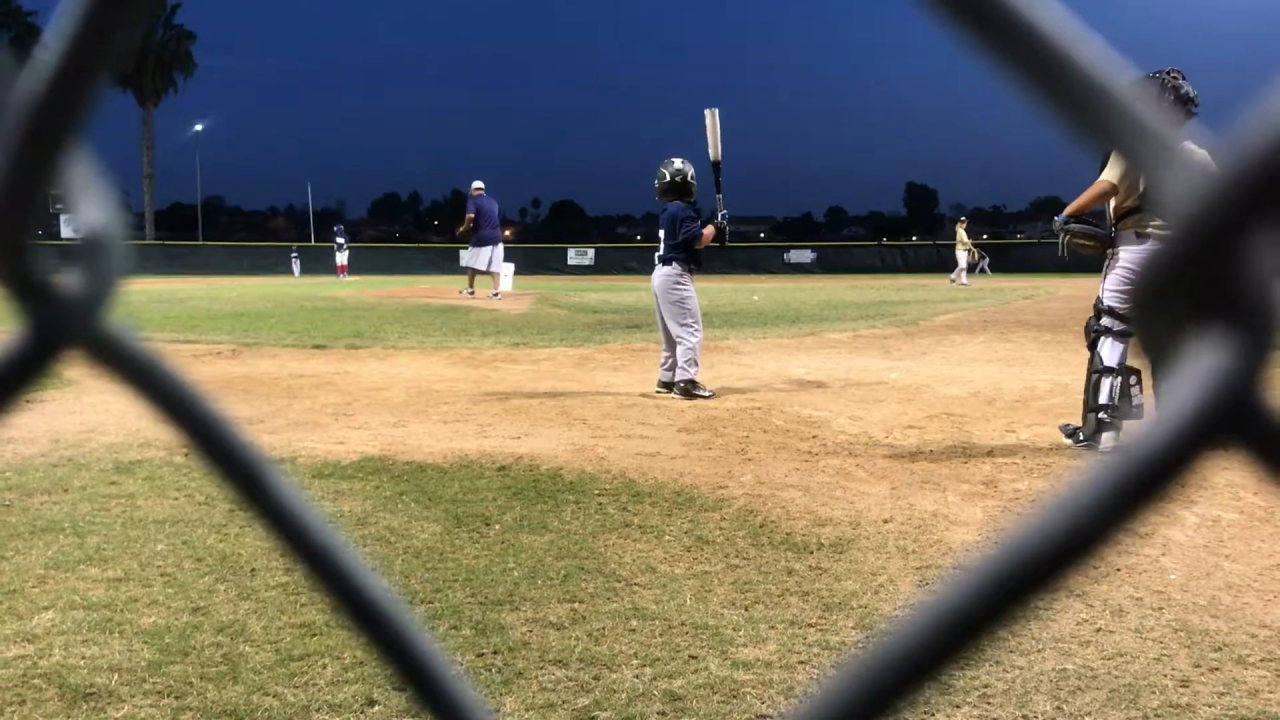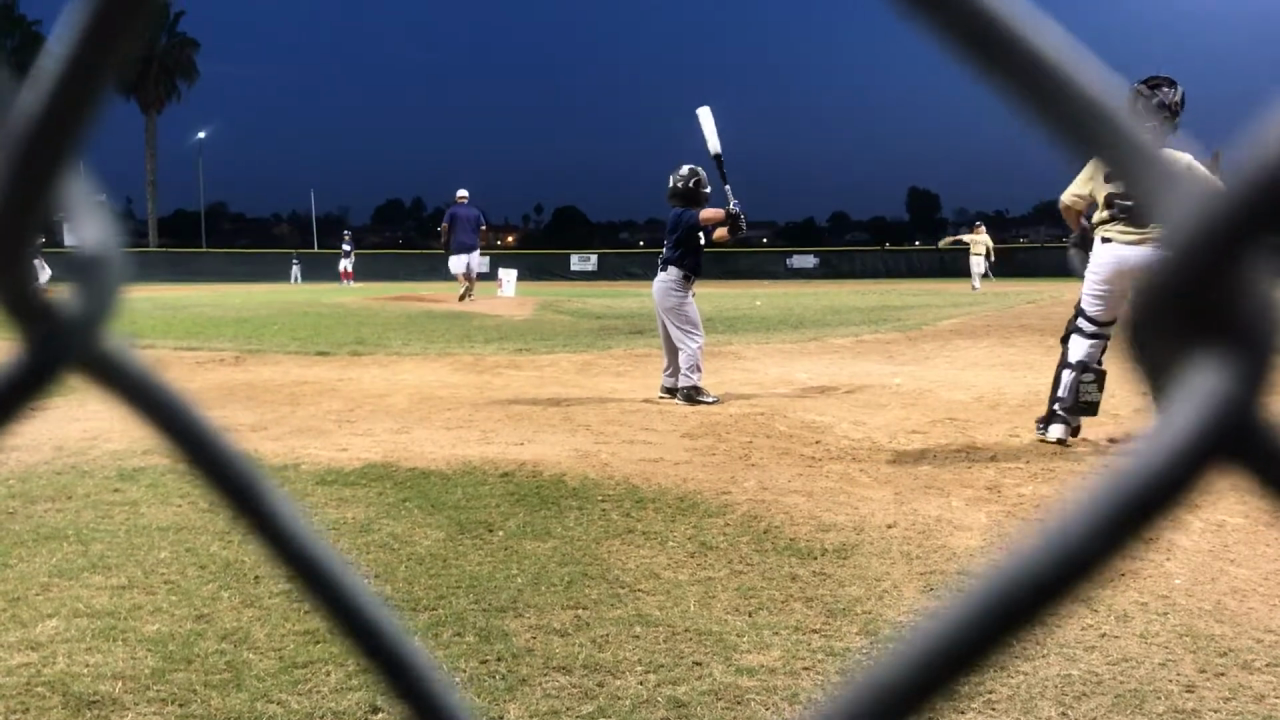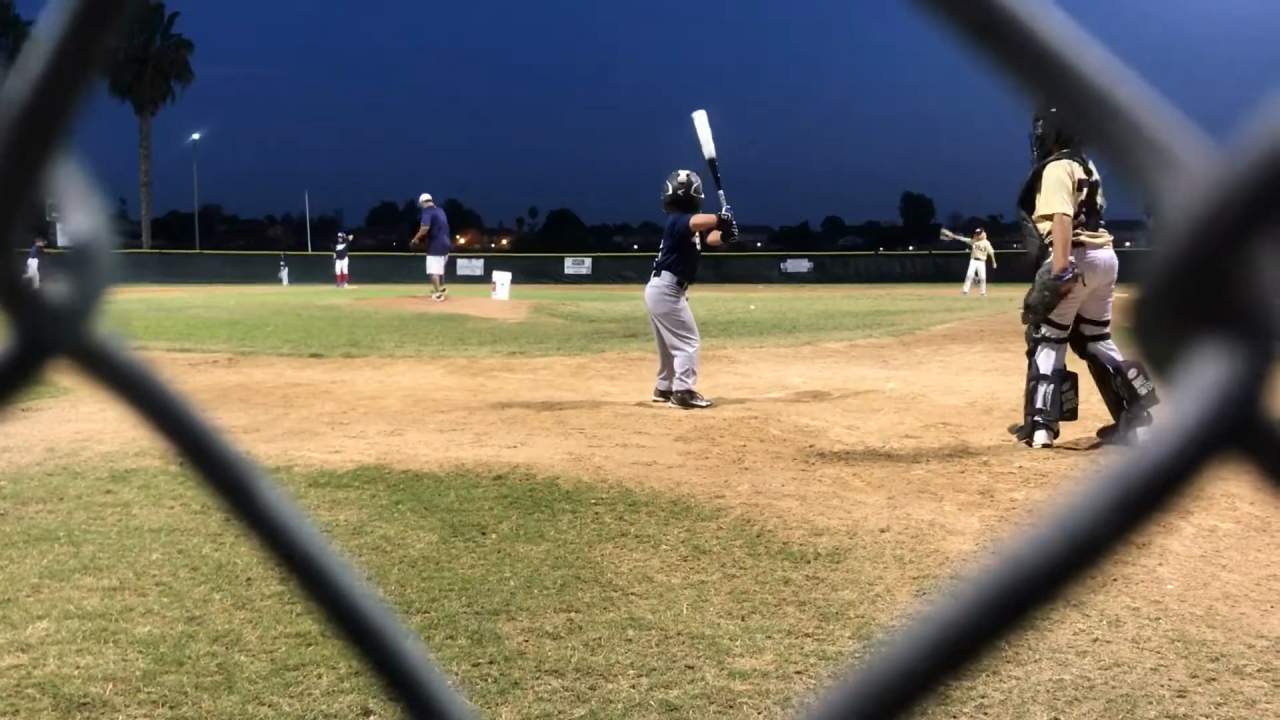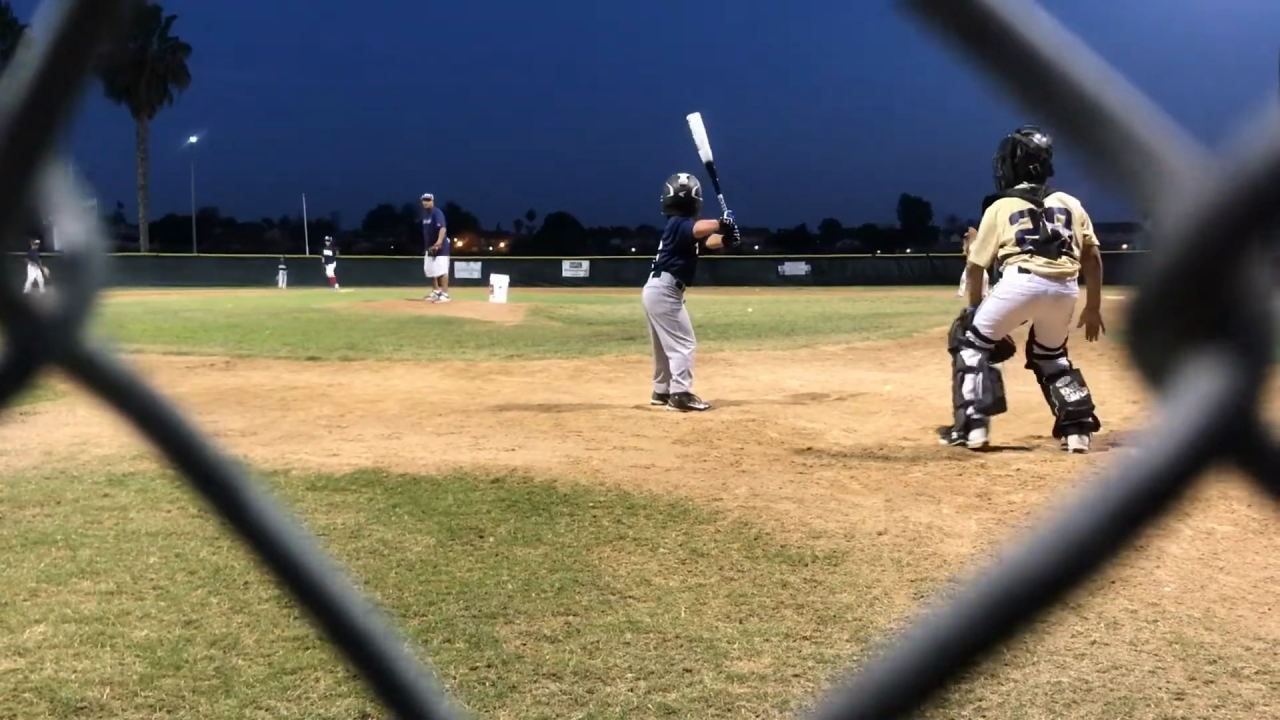
dt=1s
person 1, frame 1
right shoulder: (1197, 155)
left elbow: (1106, 186)
left wrist: (1066, 214)
left hip: (1135, 246)
left knee: (1110, 333)
left ankle: (1100, 426)
person 1, frame 2
left shoulder: (1105, 158)
right shoulder: (1181, 162)
left elbow: (1069, 204)
left wrist: (1081, 233)
left hip: (1110, 253)
right hip: (1158, 255)
left knee: (1086, 335)
left ankle: (1059, 419)
person 1, frame 3
left shoulder: (1055, 168)
right shoulder: (1085, 166)
left elbow: (1062, 220)
left wrist: (1060, 269)
left hip: (1076, 258)
right hip: (1104, 255)
left knee: (1046, 340)
right knee: (1096, 341)
left ankle: (1041, 425)
right ankle: (1132, 420)
person 1, frame 4
left shoulder: (999, 208)
right shoulder: (1070, 203)
left elbow: (976, 266)
right elbow: (1092, 258)
left wrist: (974, 308)
right wrist: (1093, 307)
left hip: (1021, 283)
right hip: (1065, 287)
left knee: (971, 346)
right knee: (1051, 355)
left ankle: (972, 426)
right ankle: (1077, 429)
person 2, frame 1
left shoulder: (669, 211)
right shoulder: (683, 211)
right elbow: (698, 241)
left wrist: (713, 233)
right wrist: (714, 226)
left hip: (662, 275)
right hip: (675, 276)
left knee: (671, 333)
right knee: (690, 331)
left ankle: (667, 379)
right ankle: (685, 383)
person 2, frame 2
left shoulder: (687, 218)
right shoulder: (680, 215)
left elbow: (713, 234)
right elbow: (706, 216)
left wrist: (732, 229)
right wrist: (728, 213)
left hip: (669, 284)
right hip: (674, 284)
left knee: (675, 338)
right knee: (692, 337)
left ankle: (670, 385)
right ankle: (688, 389)
person 2, frame 3
left shoulder: (682, 221)
right shoulder: (678, 220)
left elbow: (707, 237)
right elbow: (697, 222)
left wrist: (724, 234)
right wrist: (720, 218)
left hip: (661, 289)
right hip: (667, 290)
left knee: (671, 342)
right knee: (688, 341)
left ankle: (664, 388)
right ankle: (683, 393)
person 2, frame 4
left shoulder: (680, 225)
right shoulder: (679, 224)
left elbow: (706, 241)
right elbow: (701, 229)
left wrist: (726, 238)
right wrist: (721, 223)
left hip: (658, 290)
right hip: (665, 291)
left knee: (666, 344)
right knee: (683, 343)
left ankle: (662, 391)
right ankle: (680, 395)
